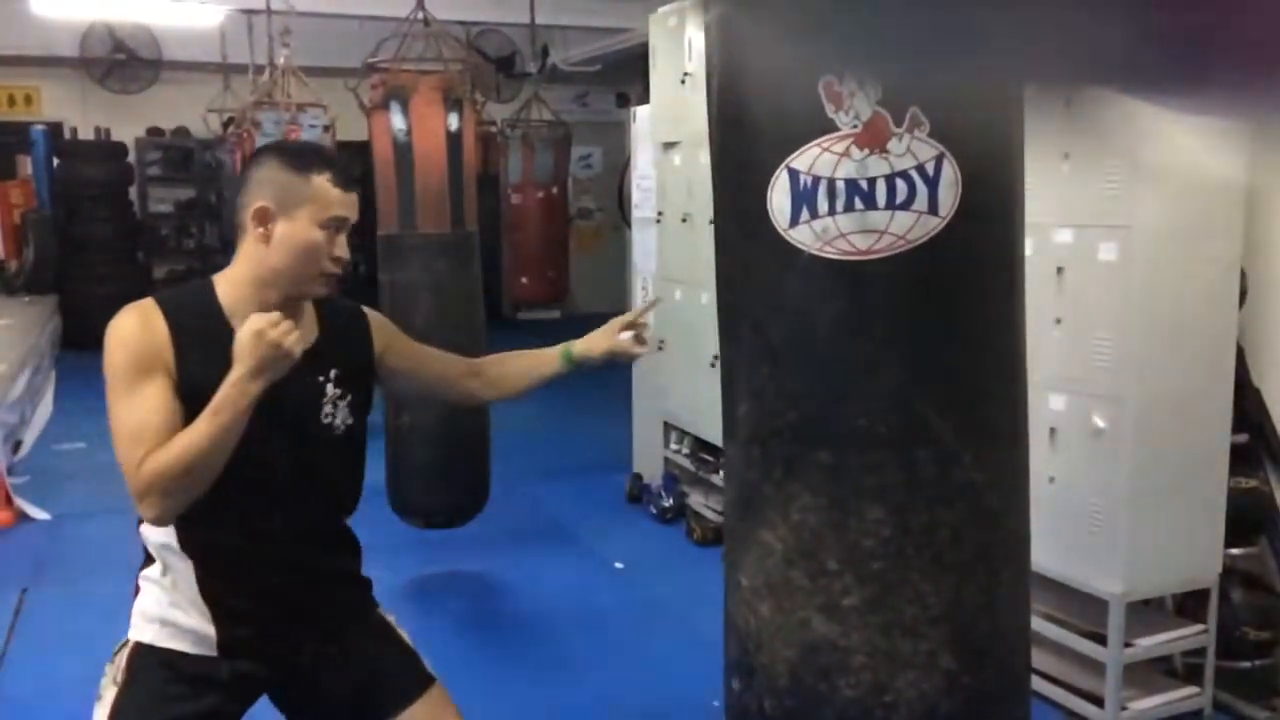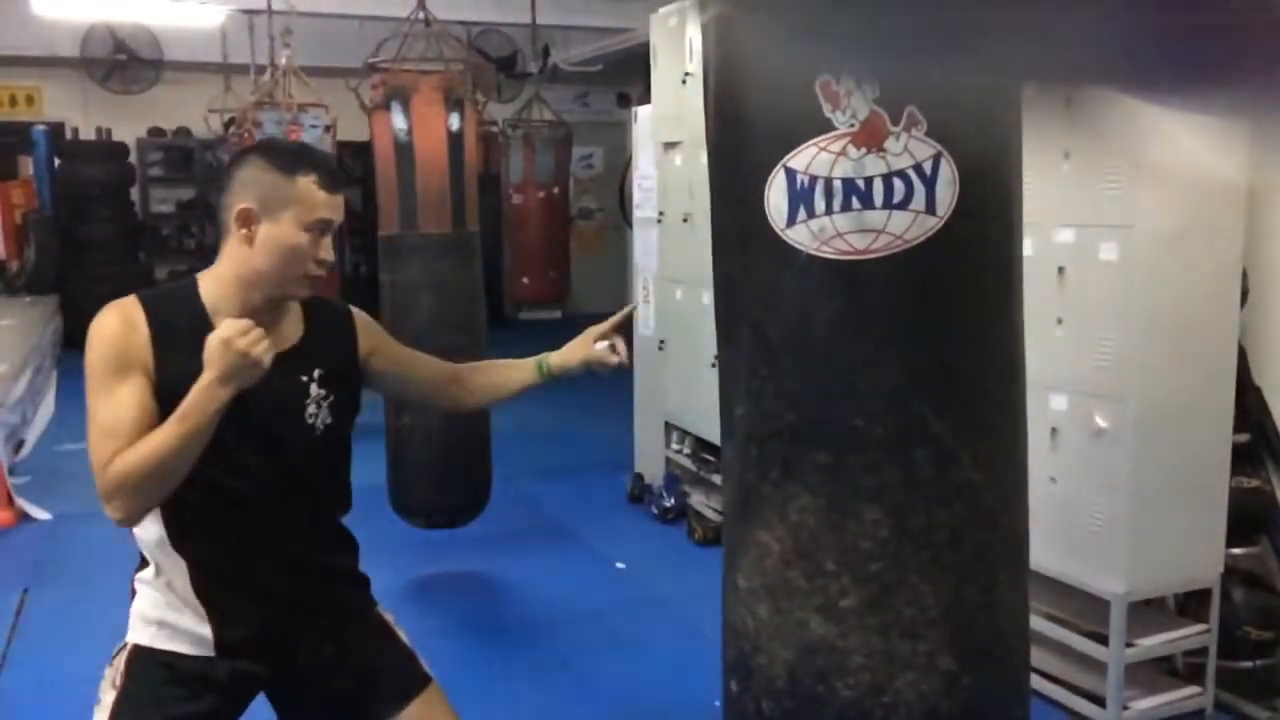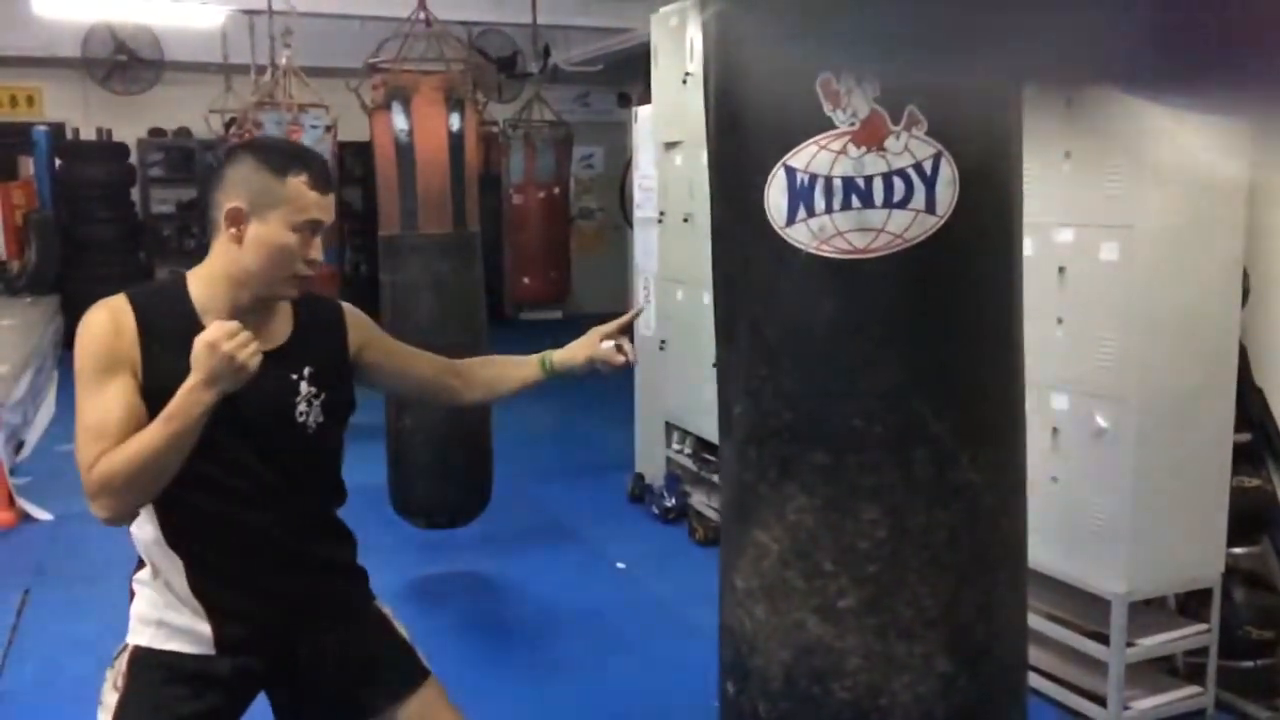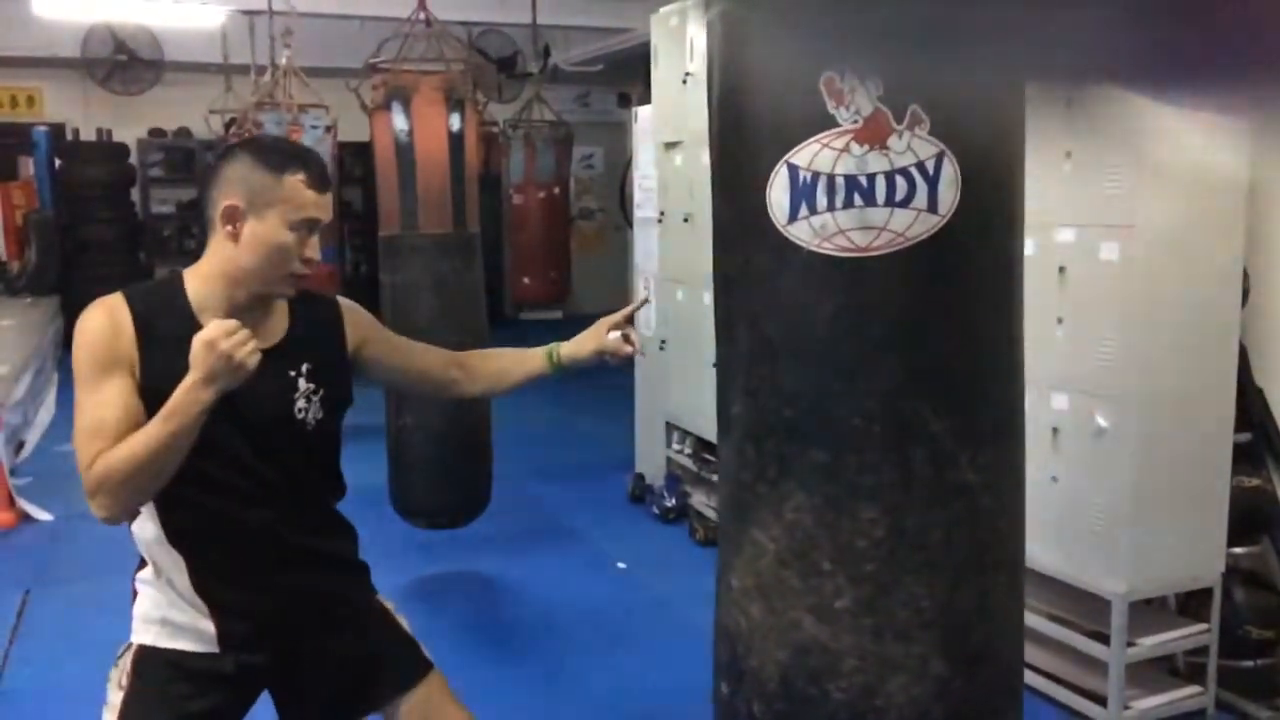
dt=0.2s
person 1, frame 1
left shoulder: (357, 330)
right shoulder: (149, 330)
left elbow: (472, 377)
right elbow: (155, 498)
left wrist: (584, 349)
right wrist: (248, 379)
left hip: (329, 607)
right hip: (192, 626)
person 1, frame 2
left shoulder: (344, 331)
right shoulder: (131, 327)
left elbow: (458, 386)
right elbow: (122, 499)
left wrist: (560, 360)
right wrist: (217, 386)
left hip: (326, 607)
right hip: (190, 626)
person 1, frame 3
left shoulder: (335, 327)
right shoulder: (122, 326)
left elbow: (456, 381)
right elbow: (109, 498)
left wrist: (564, 359)
right wrist: (203, 388)
left hip: (326, 603)
right hip: (189, 625)
person 1, frame 4
left shoulder: (333, 323)
right shoulder: (119, 326)
left elbow: (458, 373)
right elbow: (109, 497)
left wrist: (569, 351)
right wrist: (202, 387)
left hip: (327, 598)
right hip: (192, 622)
